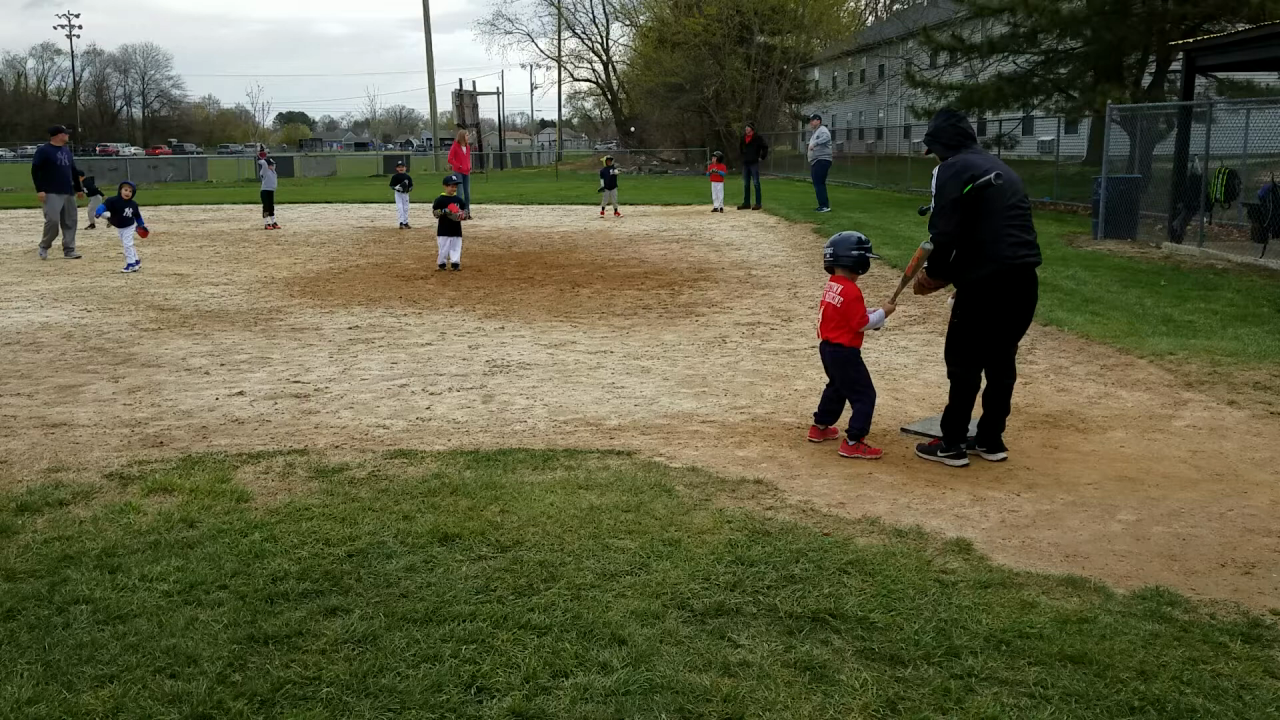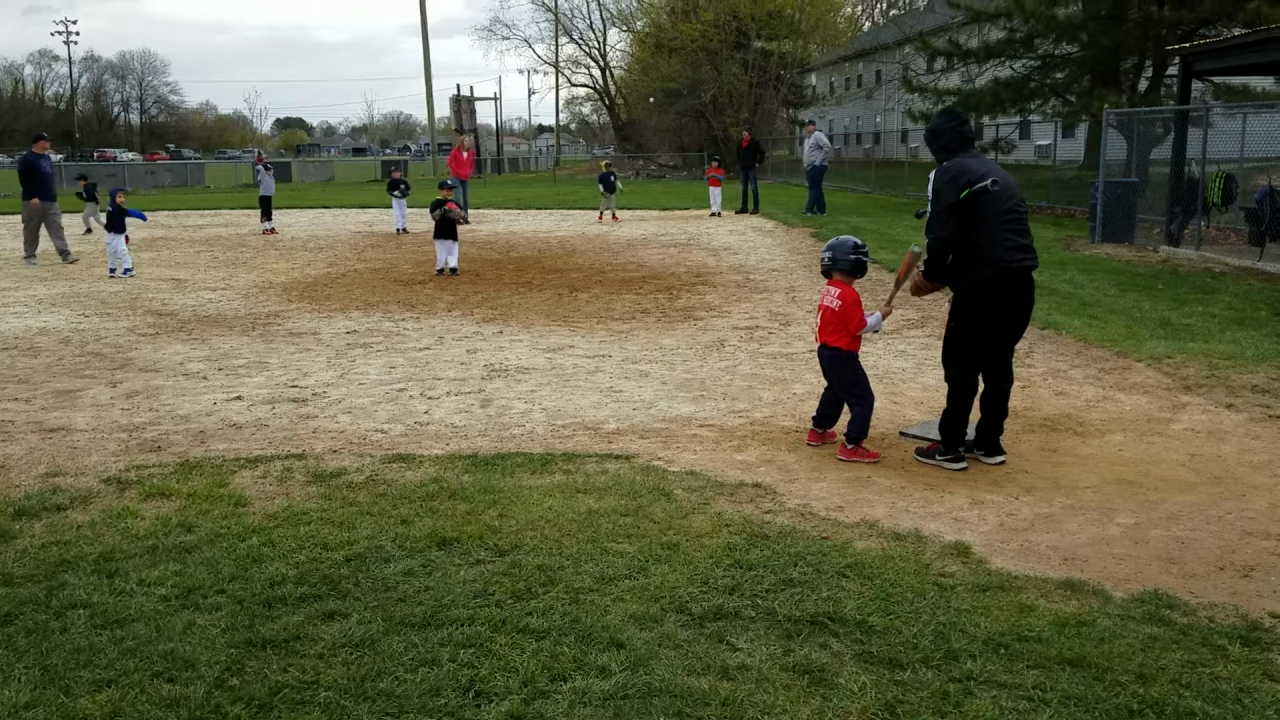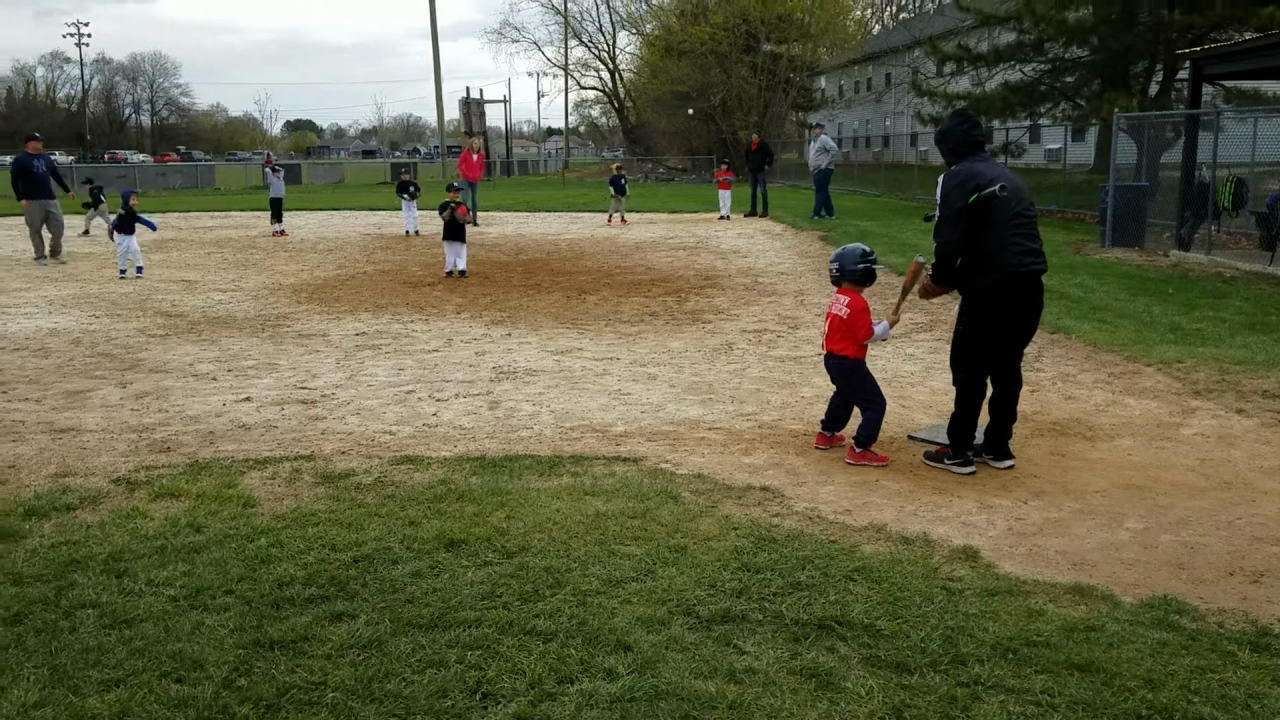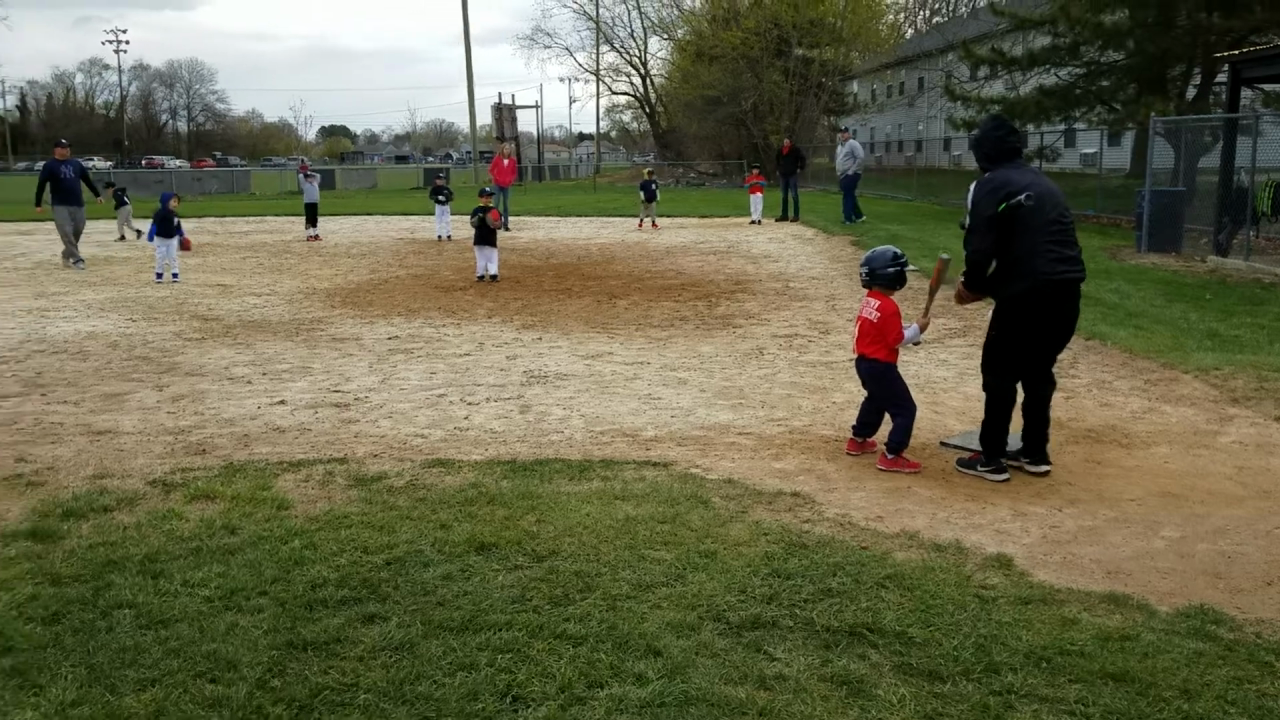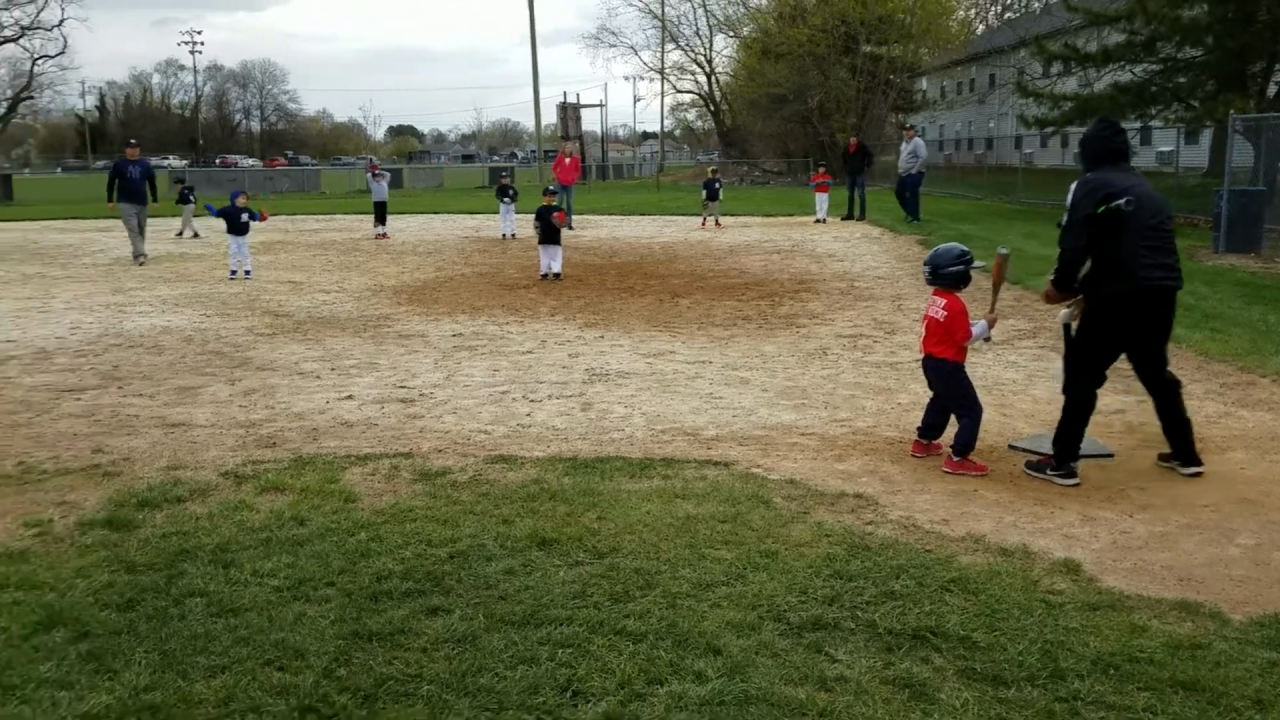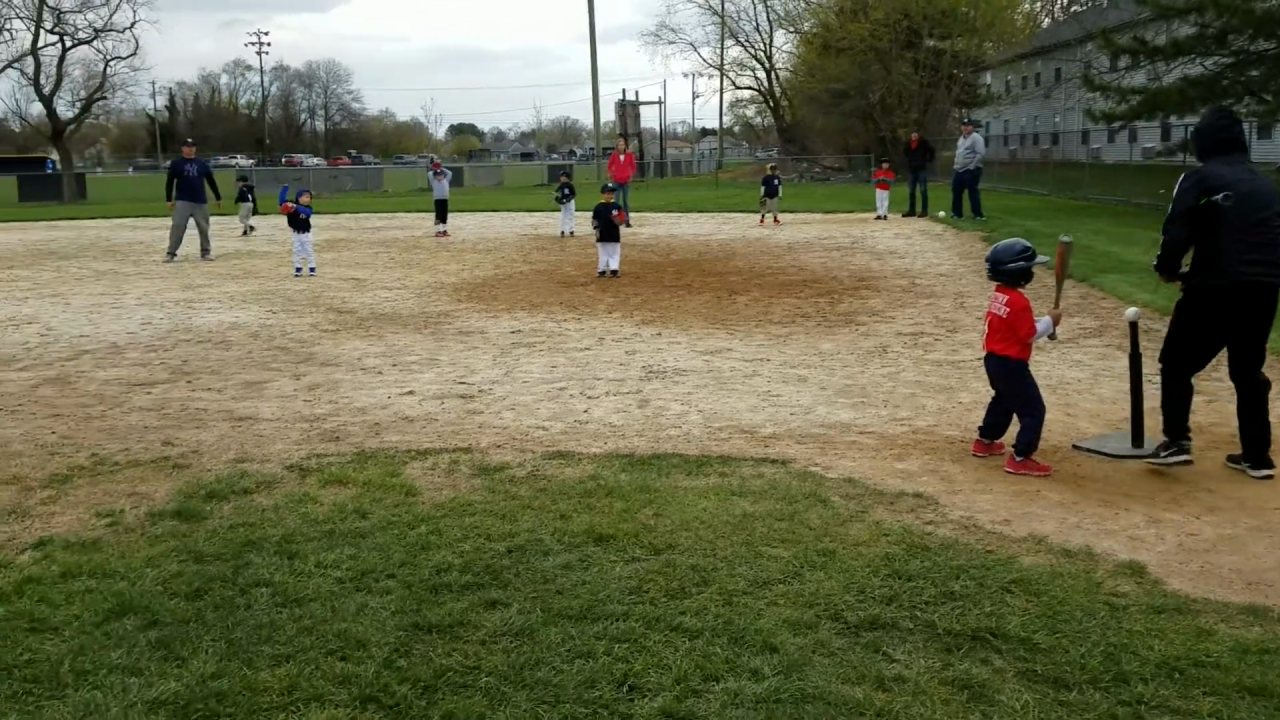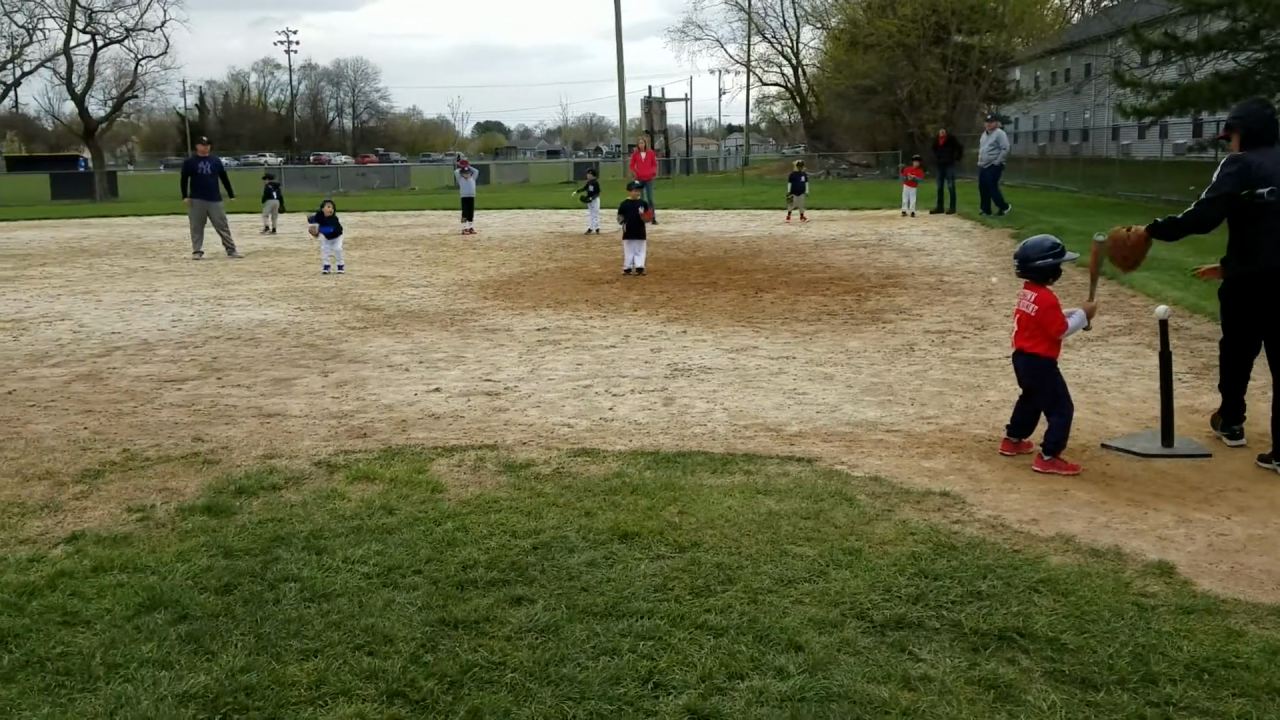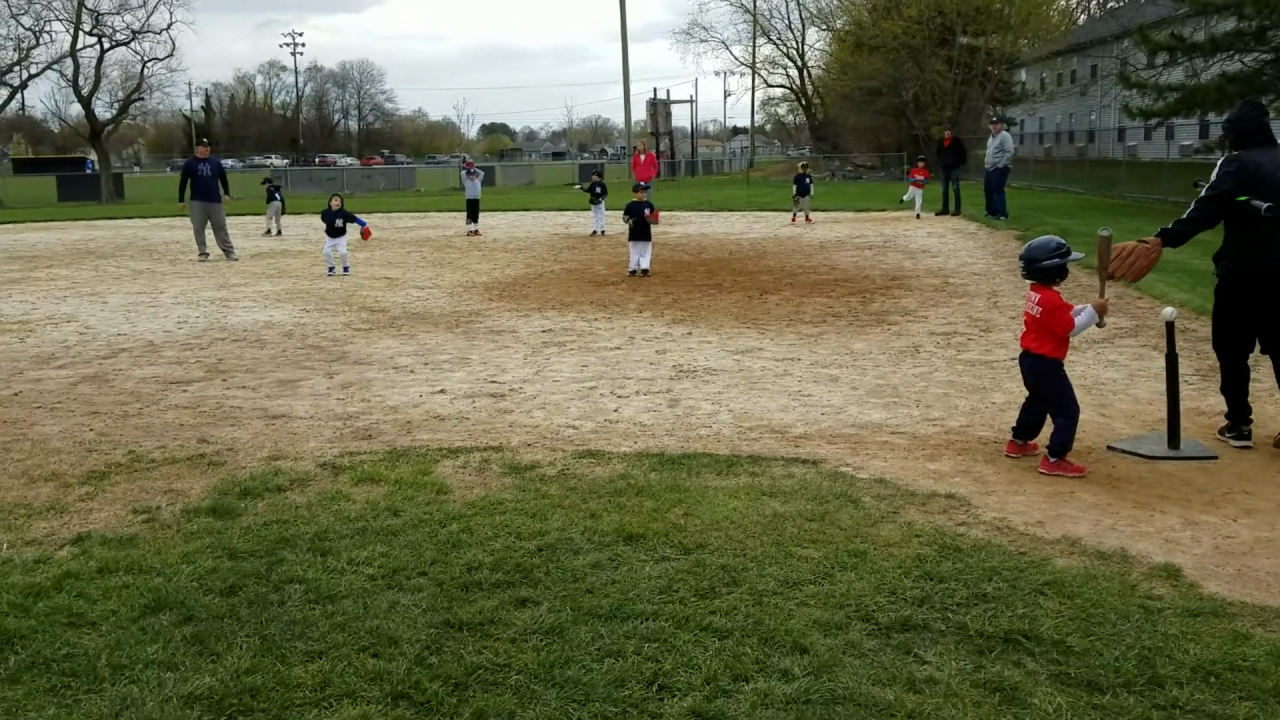
dt=0.3s
person 1, frame 1
left shoulder: (953, 169)
right shoulder: (1000, 167)
left elbow: (946, 231)
left wrist: (935, 272)
right wrist: (946, 272)
left hip: (987, 280)
right hip: (1023, 277)
left knee: (964, 360)
right knee: (1001, 360)
left ankle: (952, 444)
right ankle: (990, 440)
person 1, frame 2
left shoulder: (949, 173)
right shoulder: (996, 172)
left elbow: (942, 236)
left wrist: (931, 274)
right wrist: (943, 275)
left hip: (984, 285)
right hip: (1019, 281)
left knee: (962, 364)
right knee: (998, 363)
left ankle: (951, 448)
right ankle: (989, 444)
person 1, frame 3
left shoulder: (957, 177)
right shoulder: (1006, 176)
left elbow: (950, 239)
left wrist: (940, 278)
right wrist: (952, 278)
left hip: (992, 288)
right hip: (1029, 285)
left knee: (970, 368)
right knee: (1006, 367)
left ankle: (959, 452)
right ankle: (997, 447)
person 1, frame 4
left shoulder: (990, 186)
right shoulder: (1044, 182)
left elbow: (980, 246)
left wrist: (972, 284)
right wrist: (987, 284)
left hip: (1026, 293)
right hip: (1066, 290)
left knee: (1000, 372)
right knee: (1038, 371)
left ankle: (992, 459)
right ankle: (1035, 452)
person 1, frame 5
left shoulder: (1091, 186)
right shoulder: (1147, 189)
left elbow: (1075, 246)
left wrist: (1061, 285)
right wrist: (1083, 288)
left hip: (1119, 296)
right hip: (1162, 294)
left knee: (1082, 375)
right knee: (1156, 371)
left ankle: (1063, 462)
right ankle: (1186, 454)
person 1, frame 6
left shoulder: (1198, 178)
left elbow: (1178, 234)
left wrist: (1166, 268)
left hip: (1215, 289)
left knee: (1177, 363)
right knee: (1247, 370)
left ankle: (1176, 441)
person 1, frame 7
left shoulder: (1240, 165)
left elbow: (1205, 215)
left wrist: (1154, 229)
right wrist: (1230, 265)
left knee: (1238, 349)
left ankle: (1232, 422)
person 1, frame 8
left shoulder: (1236, 164)
left elbow: (1206, 210)
left wrist: (1164, 238)
left hip: (1245, 272)
left knee: (1232, 347)
left ankle: (1239, 425)
person 2, frame 1
left shoulder: (832, 285)
right shoulder: (851, 291)
right elbow: (861, 324)
left wrist: (872, 313)
right wrist: (883, 313)
left hip: (828, 347)
right hip: (844, 352)
left knee: (837, 387)
right knee: (864, 395)
left ankle: (820, 427)
right ankle: (853, 443)
person 2, frame 2
left shoulder: (828, 289)
right shoulder: (849, 294)
right elbow: (858, 327)
left wrist: (869, 316)
right wrist: (879, 316)
left hip: (826, 351)
right hip: (842, 355)
left knee: (835, 390)
right knee: (863, 399)
left ankle: (818, 430)
right ankle: (851, 447)
person 2, frame 3
left shoulder: (838, 297)
right shoulder: (858, 303)
right elbow: (866, 337)
left wrist: (877, 324)
right wrist: (887, 326)
left hip: (832, 358)
right hip: (849, 362)
left knee: (844, 395)
right knee: (875, 404)
left ankle: (826, 433)
right ankle: (860, 450)
person 2, frame 4
left shoulder: (869, 300)
right shoulder: (888, 307)
right elbow: (897, 340)
left wrist: (909, 328)
right wrist: (917, 329)
left hip: (864, 362)
right hip: (880, 366)
left knee: (876, 400)
right knee: (905, 409)
left ankle: (858, 439)
right ankle: (891, 456)
person 2, frame 5
left shoulder: (935, 298)
right shoulder: (955, 305)
right elbow: (965, 338)
left wrist: (978, 325)
right wrist: (985, 325)
left hip: (931, 361)
right hip: (948, 366)
left knee: (941, 402)
right knee: (971, 410)
left ankle: (923, 442)
right ankle: (958, 459)
person 2, frame 6
left shoulder: (998, 295)
right shoulder: (1018, 301)
right elbow: (1029, 335)
left wrist: (1040, 321)
right wrist: (1050, 321)
left hip: (994, 359)
right hip: (1011, 364)
left knee: (1003, 400)
right knee: (1033, 410)
left ankle: (985, 441)
right ankle: (1020, 459)
person 2, frame 7
left shoulder: (1027, 291)
right shoulder: (1046, 298)
right elbow: (1061, 330)
left wrist: (1076, 312)
right wrist: (1083, 315)
left hip: (1022, 357)
right hip: (1039, 362)
left knee: (1030, 398)
right knee: (1061, 408)
left ankle: (1013, 439)
right ankle: (1048, 457)
person 2, frame 8
left shoulder: (1035, 292)
right shoulder: (1051, 299)
left elbow: (1066, 313)
right elbow: (1069, 328)
left wrist: (1088, 309)
right wrist: (1093, 311)
left hip: (1029, 359)
right hip: (1046, 363)
left knee: (1037, 401)
right knee: (1067, 410)
left ankle: (1018, 441)
right ankle: (1054, 459)
